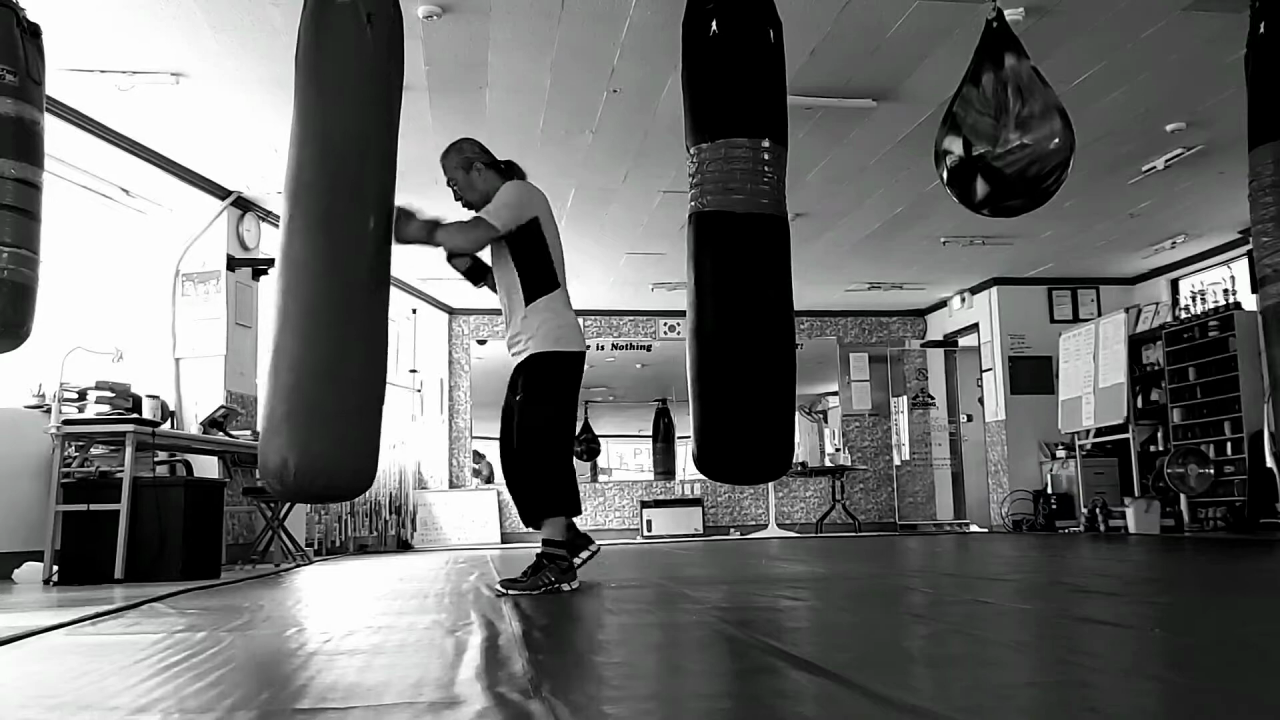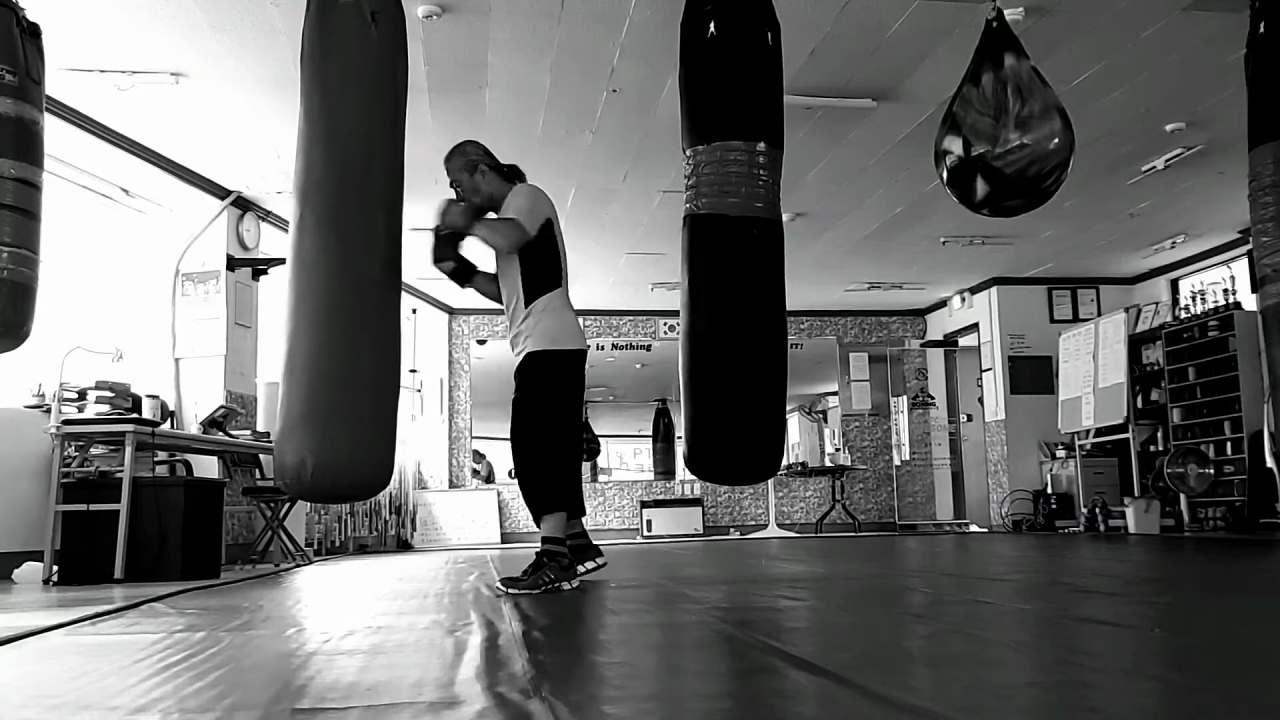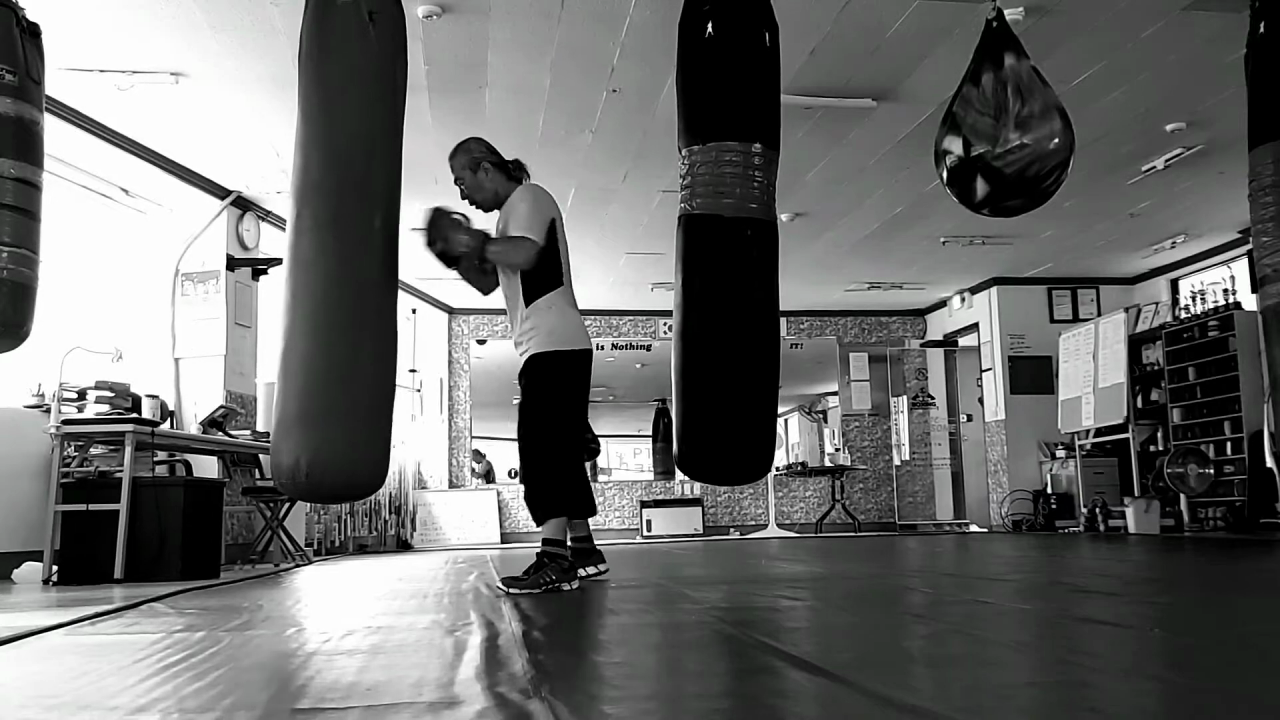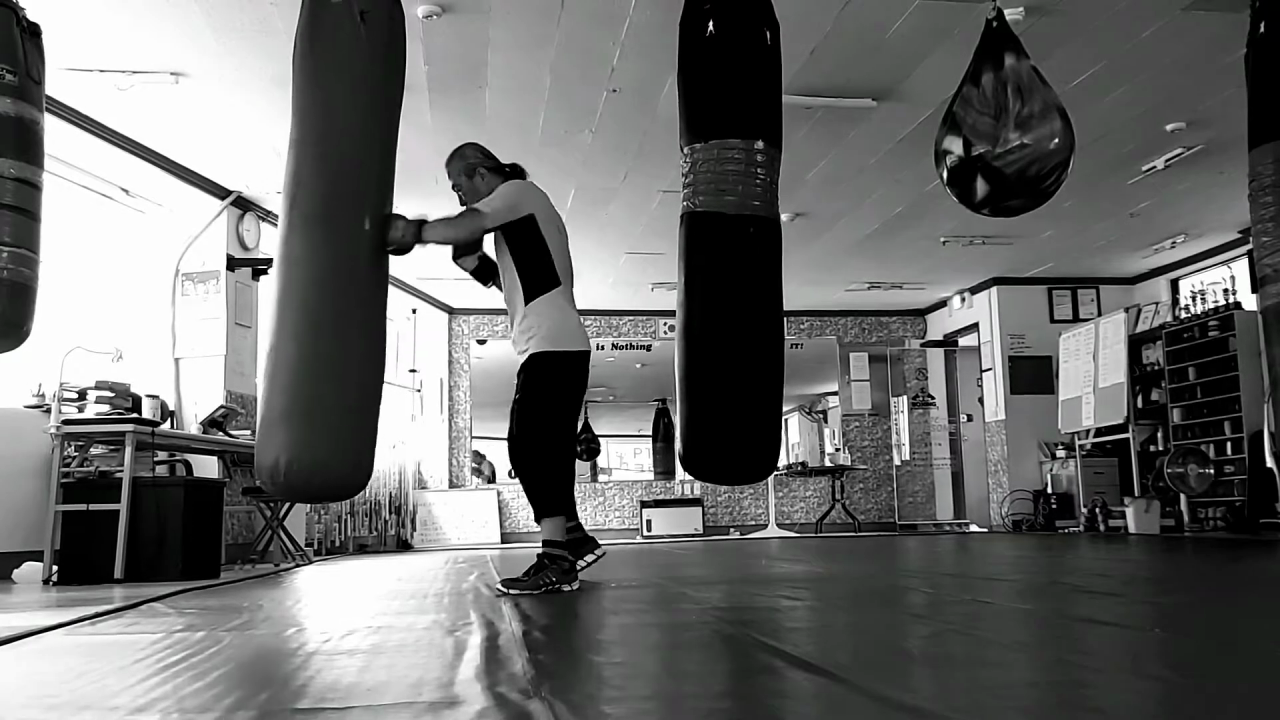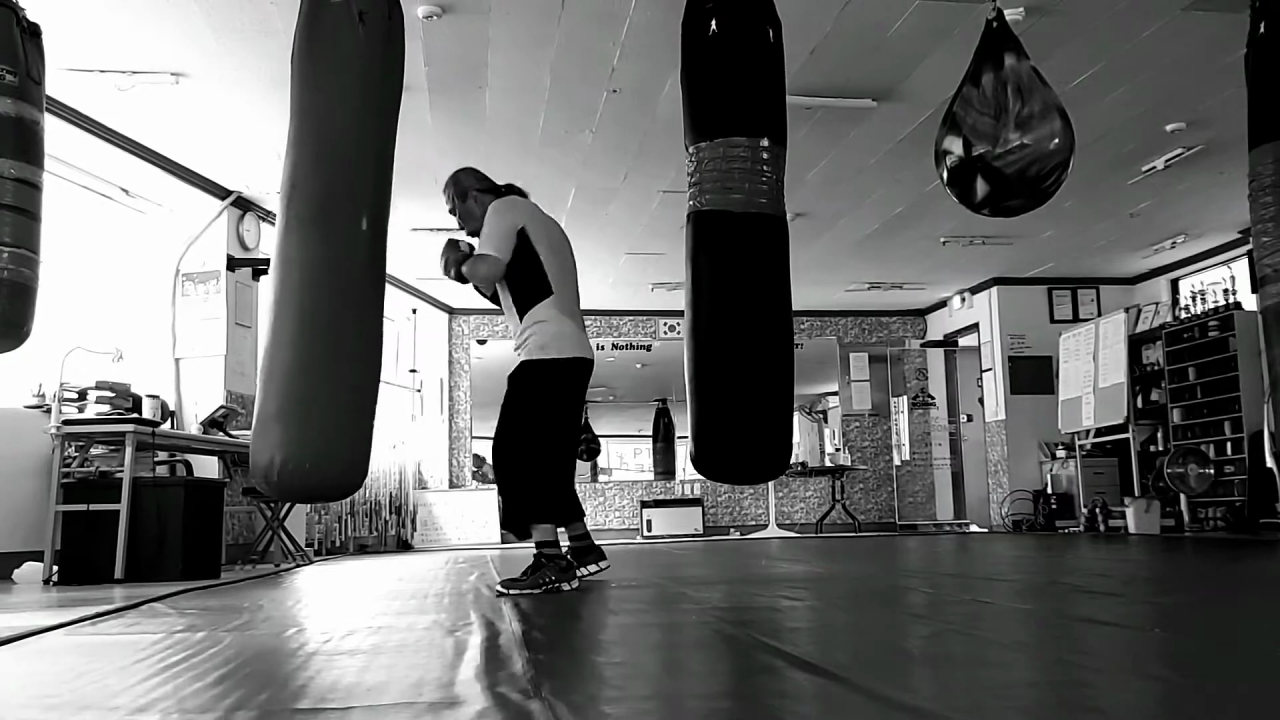
dt=0.5s
person 1, frame 1
left shoulder: (519, 194)
right shoulder: (508, 209)
left elbow: (469, 236)
right elbow: (511, 283)
left wrist: (419, 229)
left hip: (550, 348)
right hip: (538, 349)
left knee: (536, 452)
right knee: (526, 450)
left ankle: (555, 561)
right ankle: (569, 540)
person 1, frame 2
left shoulder: (525, 198)
right shoulder: (509, 215)
left elbow: (504, 239)
right elbow: (501, 291)
left wrist: (467, 220)
right wrist: (455, 266)
left hip: (551, 345)
right hip: (539, 350)
left knee: (542, 447)
right knee: (547, 449)
left ankle: (555, 558)
right ankle: (576, 545)
person 1, frame 3
left shoulder: (527, 197)
right shoulder: (513, 214)
left elbow: (522, 256)
right elbow: (488, 279)
left wrist: (473, 241)
right wrist: (462, 251)
left hip: (555, 347)
right hip: (548, 350)
left knee: (547, 449)
right knee: (550, 450)
left ankle: (556, 559)
right ankle: (582, 550)
person 1, frame 4
left shoulder: (518, 192)
right shoulder: (513, 208)
left elbow: (464, 228)
right elbow: (516, 280)
left wrist: (413, 232)
right wrist: (479, 264)
left hip: (552, 346)
right hip: (547, 348)
left knee: (539, 448)
right knee: (534, 448)
left ankle: (555, 561)
right ankle: (575, 541)
person 1, frame 5
left shoulder: (504, 210)
right shoulder: (543, 226)
left elbow: (489, 271)
left wrist: (463, 260)
right wrist: (473, 267)
left hip: (548, 356)
right hip: (567, 356)
left knee: (519, 456)
right knee: (549, 459)
left ankle: (552, 561)
right ankle: (583, 549)
